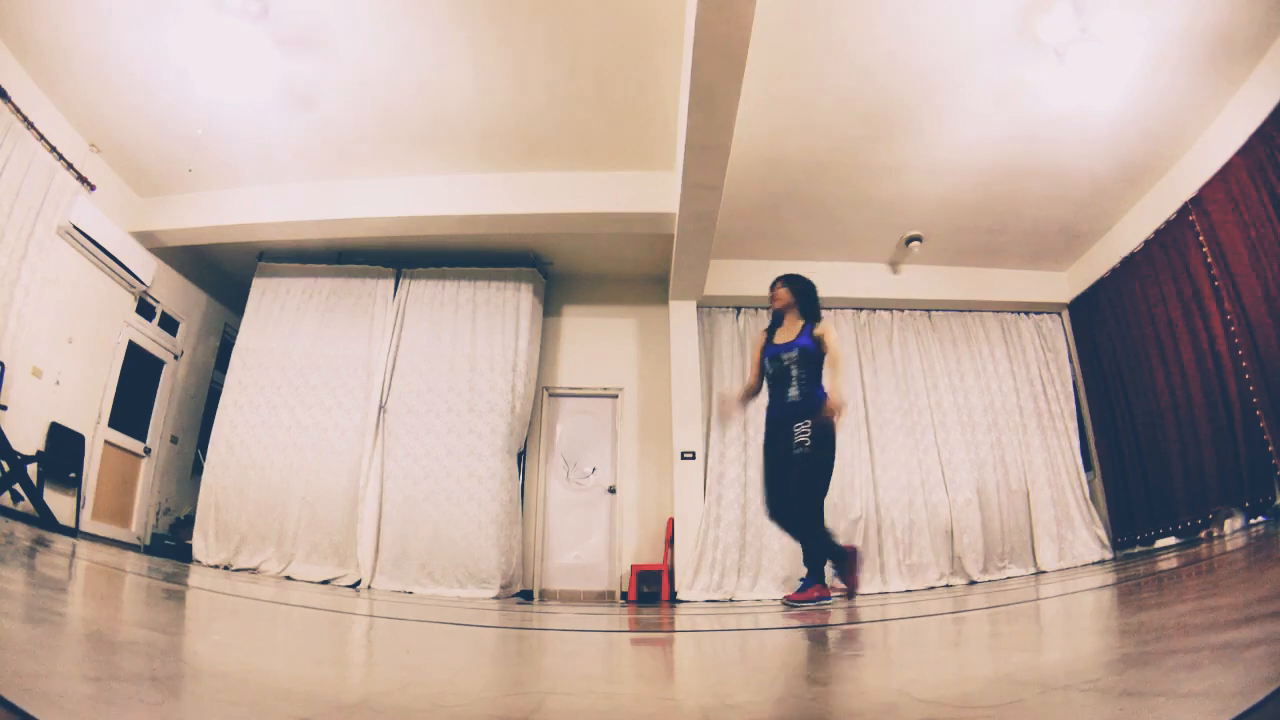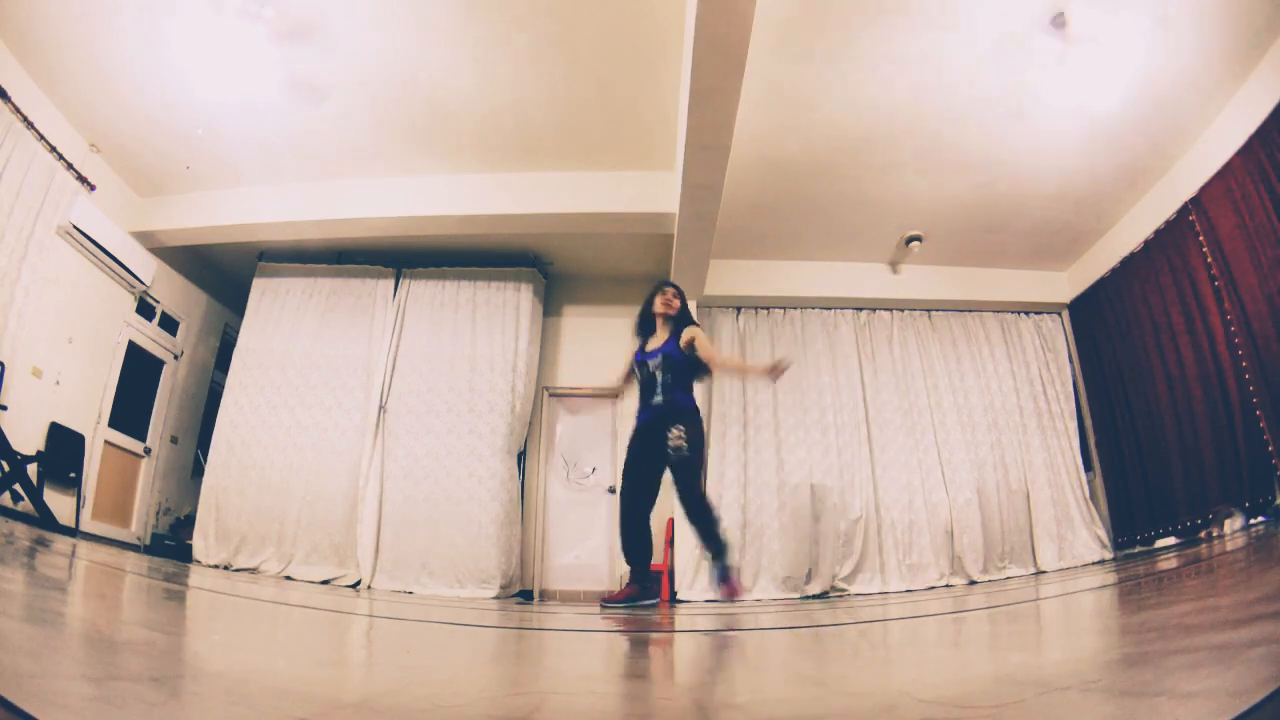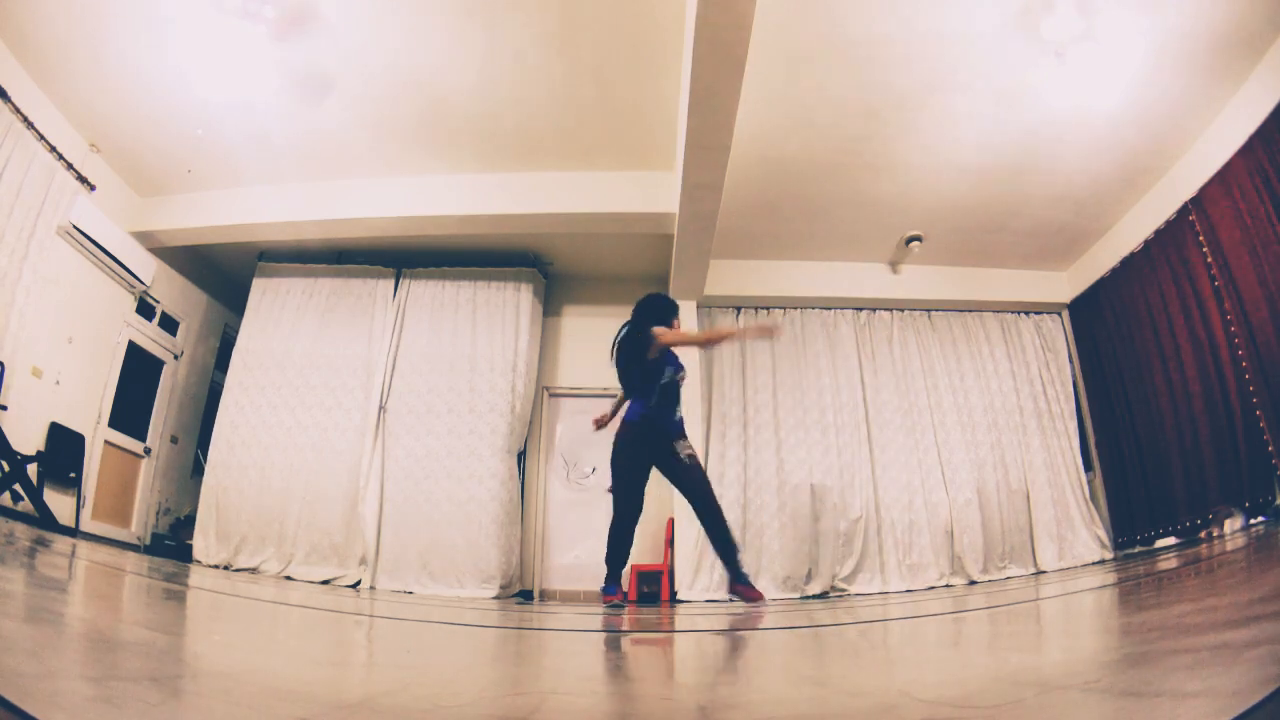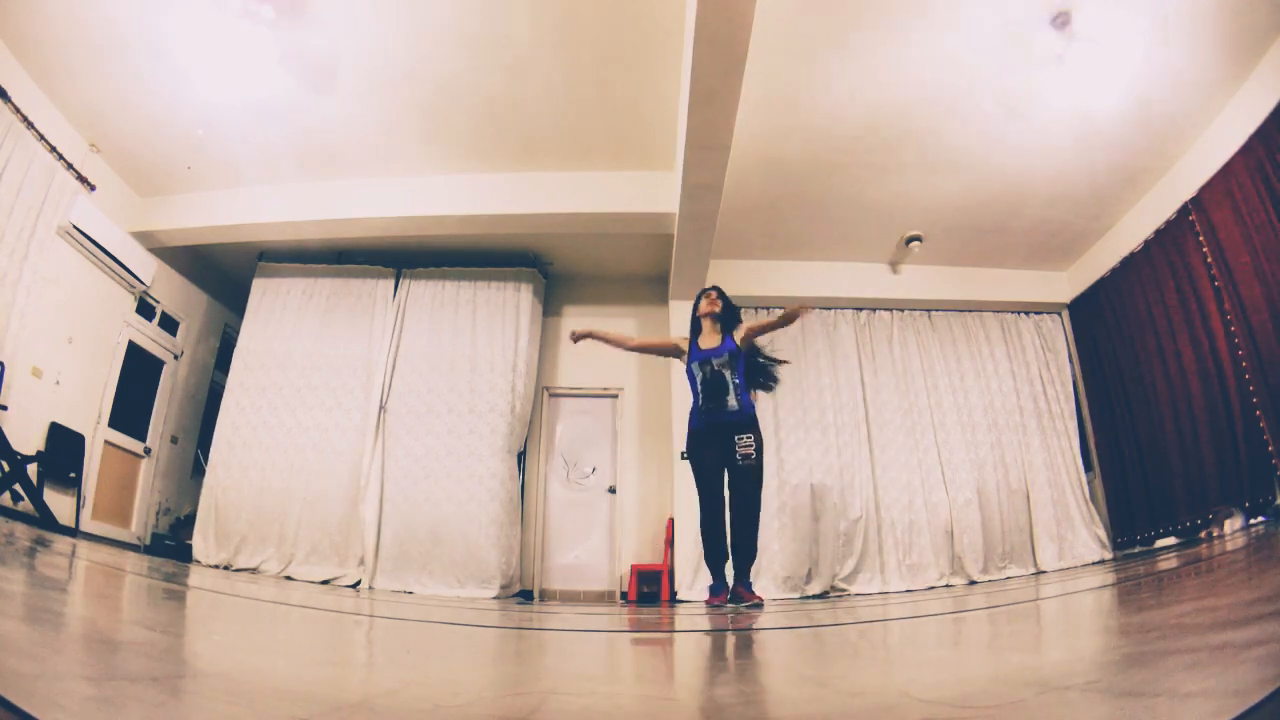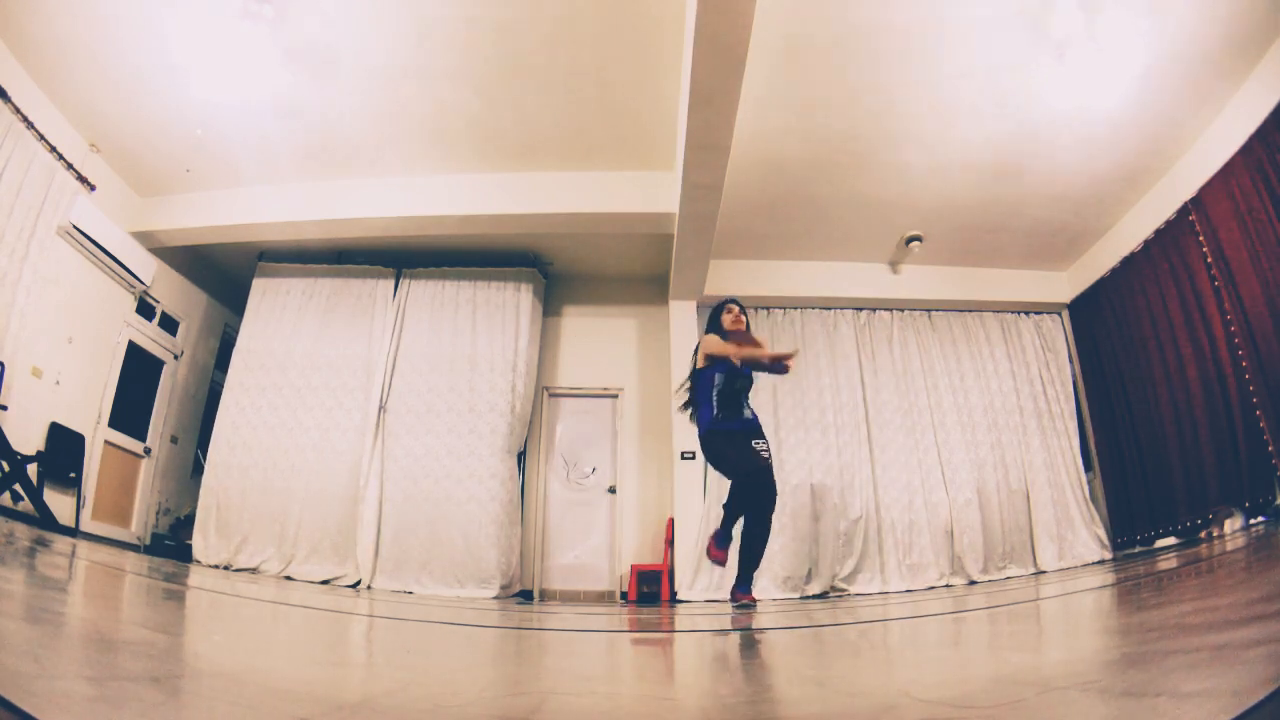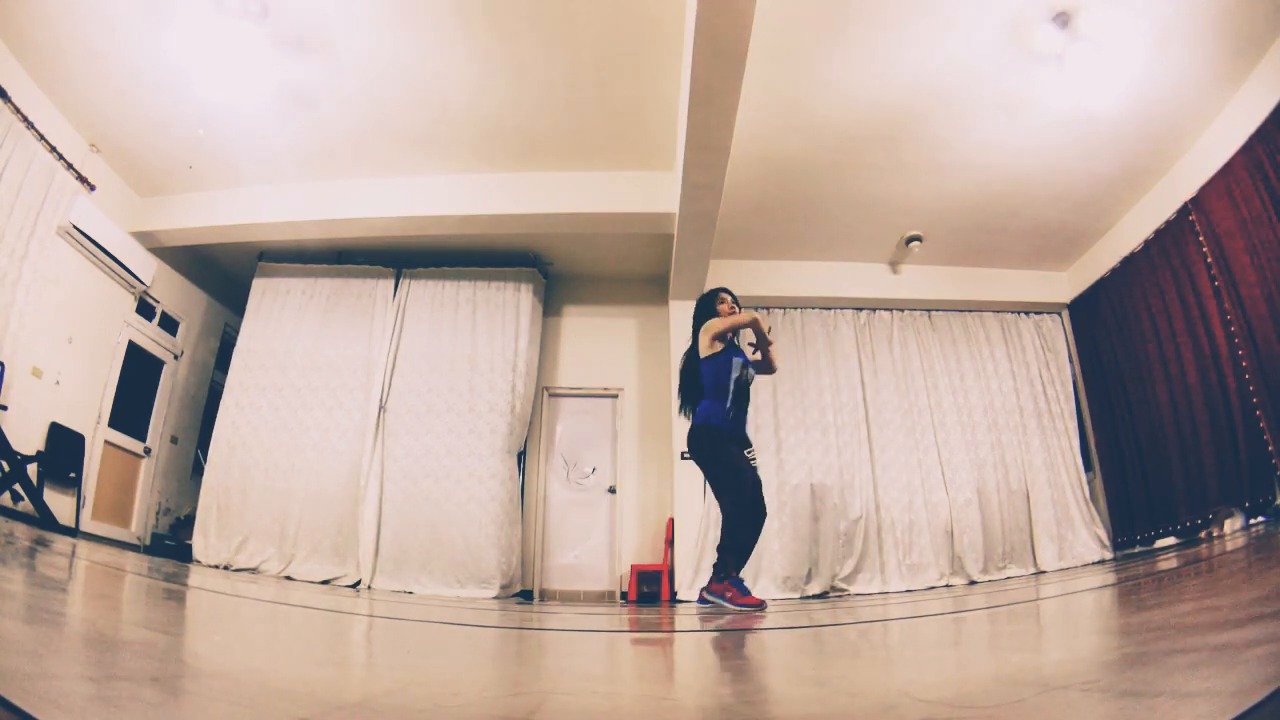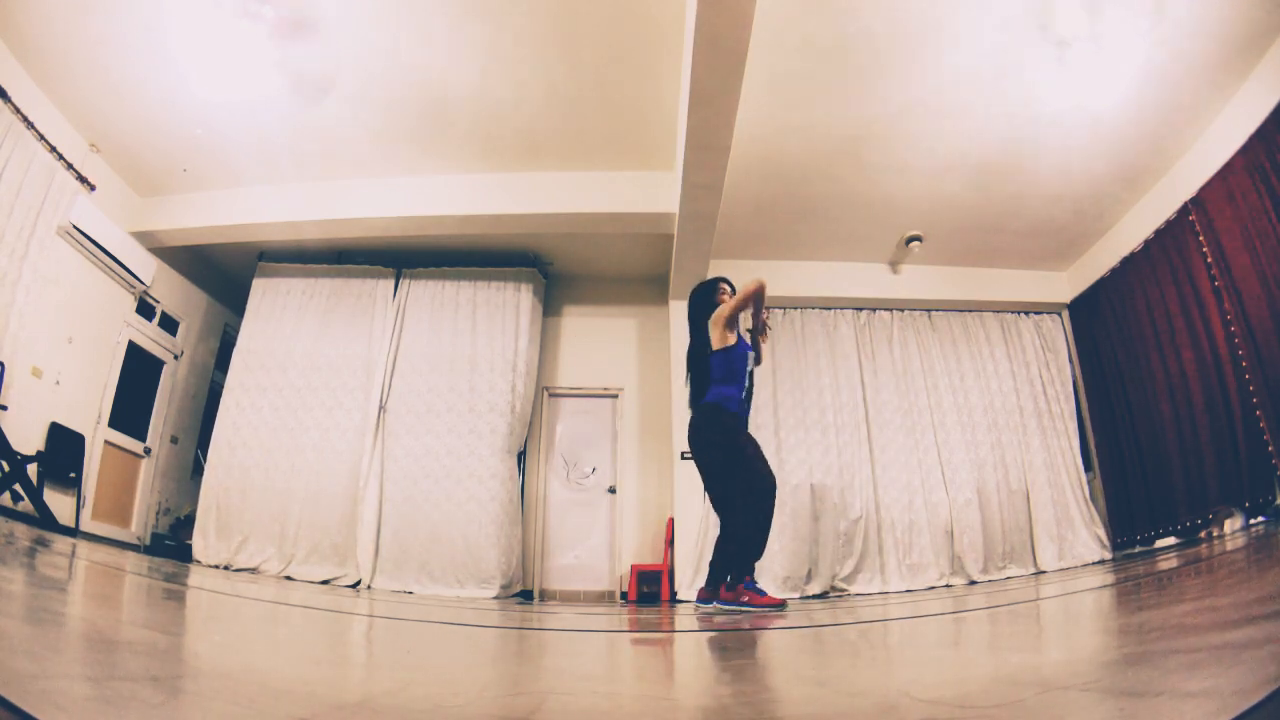
dt=0.7s
person 1, frame 1
left shoulder: (818, 329)
right shoulder: (765, 339)
left elbow: (834, 362)
right elbow: (754, 386)
left wrist: (835, 393)
right wrist: (736, 401)
left hip: (812, 419)
right hip: (778, 424)
left knee: (807, 499)
right knee: (780, 505)
left ankle: (816, 581)
right ankle: (840, 557)
person 1, frame 2
left shoulder: (688, 334)
right shoulder: (642, 346)
left elbow: (715, 360)
right elbow: (622, 385)
left wrist: (760, 371)
left hip: (681, 422)
right hip: (648, 426)
left knee: (691, 495)
right knee: (633, 503)
left ankle: (722, 568)
right ankle: (639, 582)
person 1, frame 3
left shoulder: (655, 346)
right shoulder: (653, 336)
left elbow: (635, 386)
right elbow: (704, 338)
left wrist: (612, 413)
right wrist: (749, 330)
left hip: (670, 435)
right hip: (639, 435)
left knee: (706, 502)
right knee: (627, 510)
left ankle: (736, 576)
right ankle: (612, 583)
person 1, frame 4
left shoulder: (739, 334)
right shoulder: (684, 346)
left elbow: (775, 323)
right elbow: (634, 344)
left wrist: (791, 314)
right wrist: (594, 335)
left hip: (741, 428)
right hip: (703, 432)
left knee: (747, 504)
right knee: (711, 506)
left ankle: (742, 582)
right ankle: (719, 583)
person 1, frame 5
left shoulder: (746, 352)
right shoulder: (709, 342)
left elbow: (781, 366)
right elbow: (741, 355)
left wrist: (763, 349)
right wrist: (778, 356)
left hip: (750, 433)
right hip: (717, 436)
left knee: (762, 503)
right knee: (753, 478)
left ankle: (743, 584)
right ankle: (723, 532)
person 1, frame 6
left shoulder: (734, 347)
right shoulder: (710, 329)
left elbow: (770, 367)
right elbow: (752, 317)
left wrist: (764, 344)
right wrist: (761, 333)
left hip: (733, 438)
right hip: (710, 435)
left knee: (752, 509)
right knee: (744, 495)
left ankle: (719, 583)
right ankle: (724, 578)
person 1, frame 7
left shoulder: (728, 336)
right shoulder: (719, 319)
left elbow: (755, 359)
right elbow: (757, 286)
left wrist: (756, 330)
right wrist: (758, 315)
left hip: (714, 426)
right hip: (719, 423)
left knee: (736, 509)
right knee: (760, 488)
left ankle: (713, 588)
right ankle: (737, 583)
